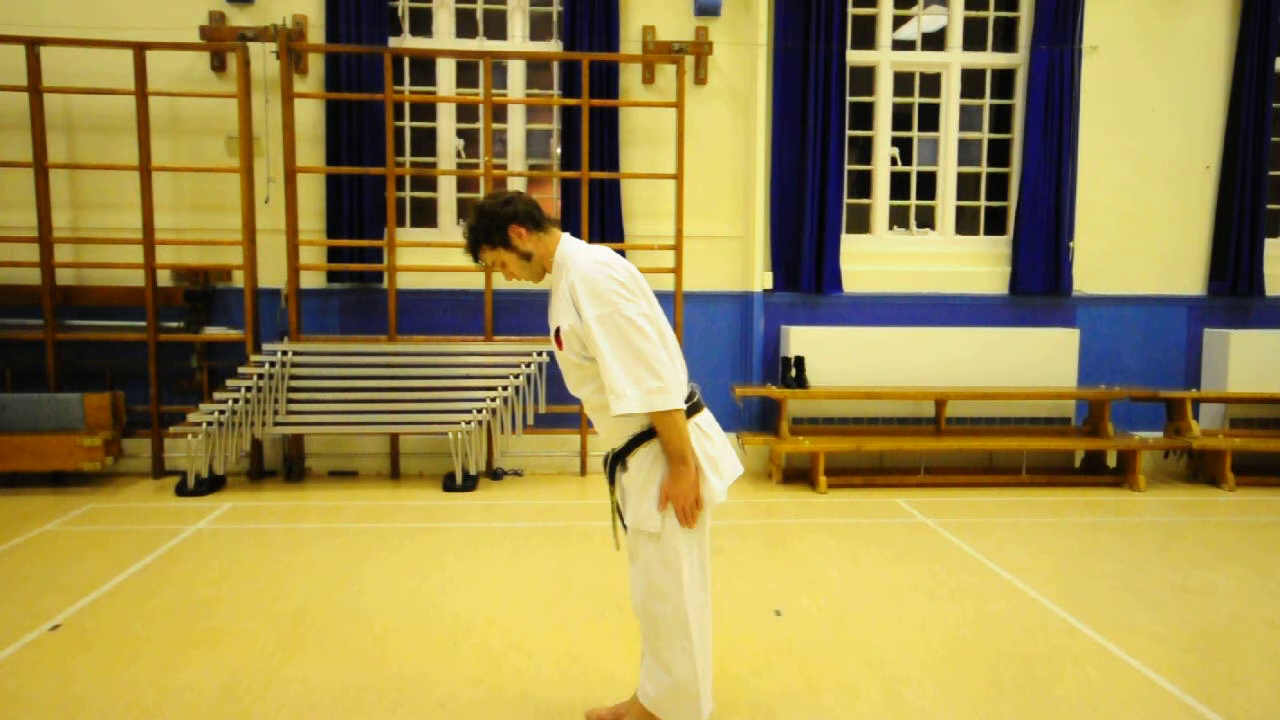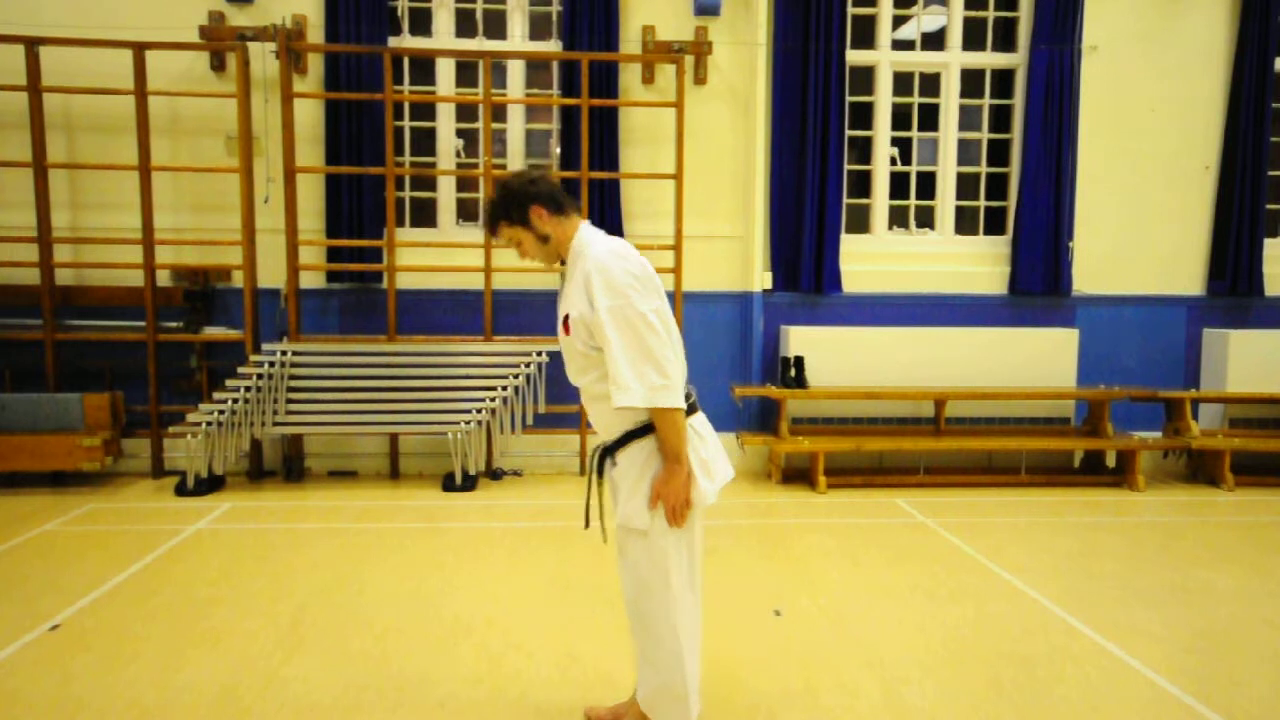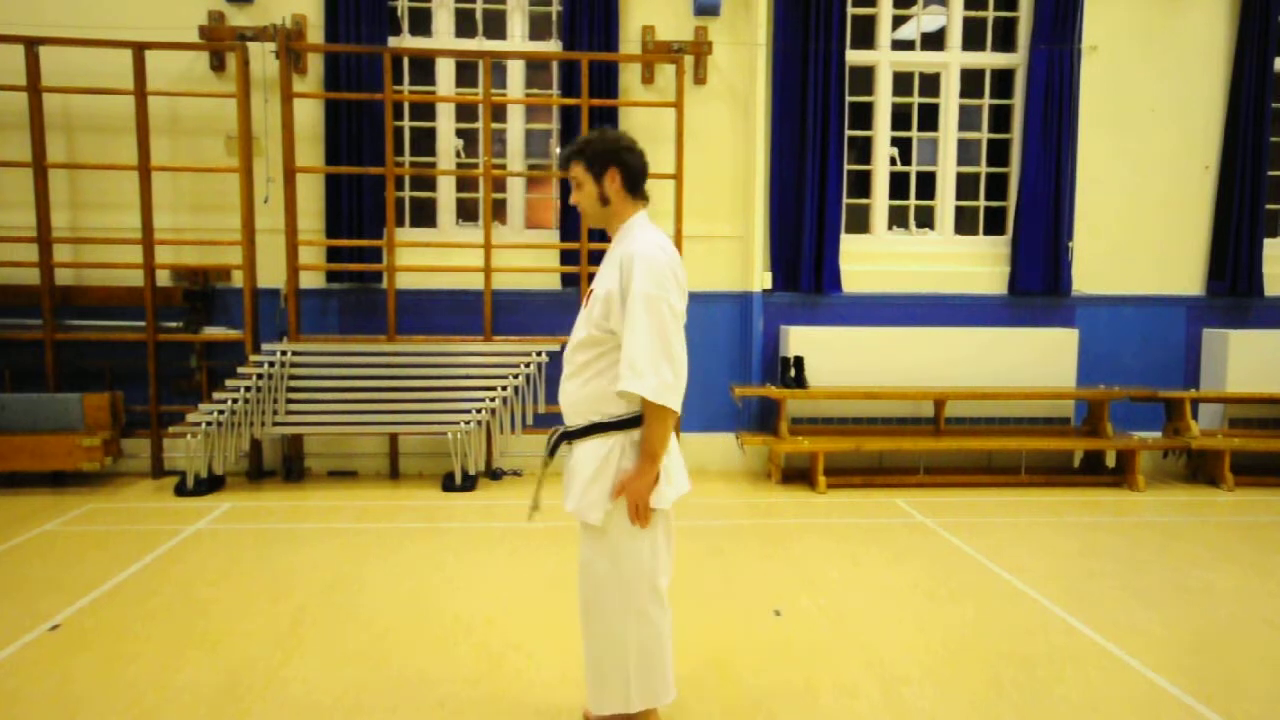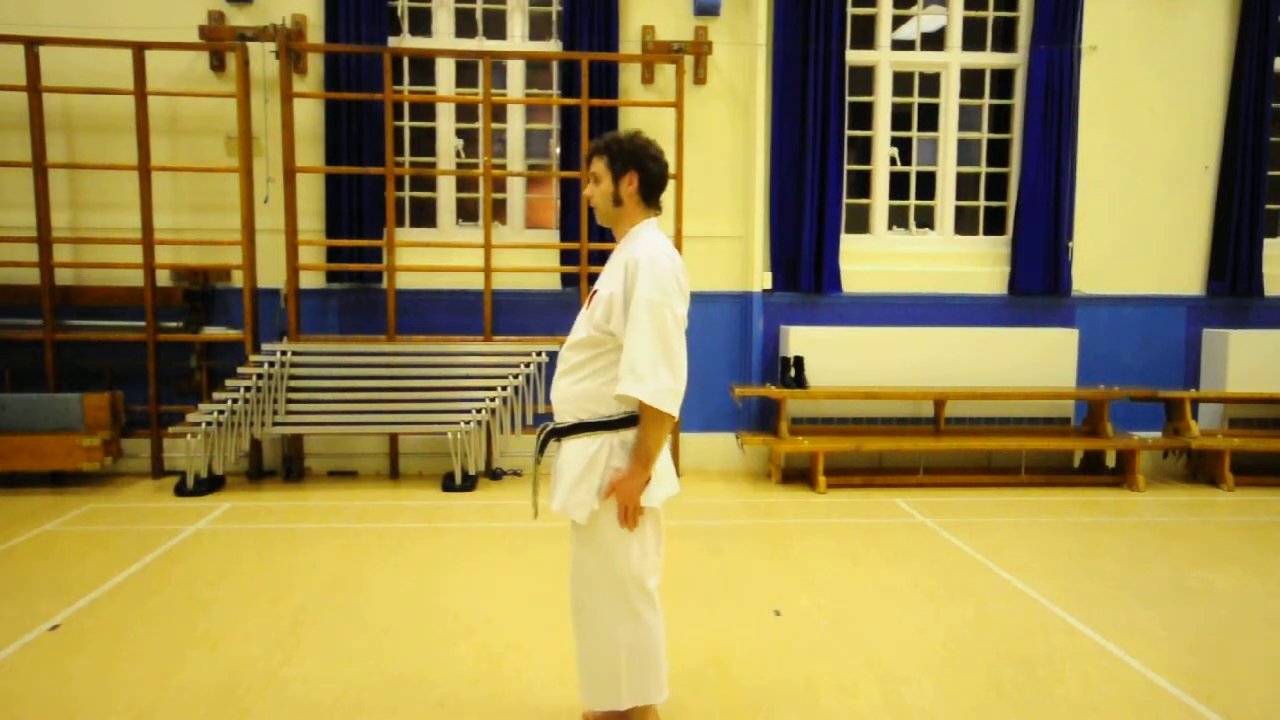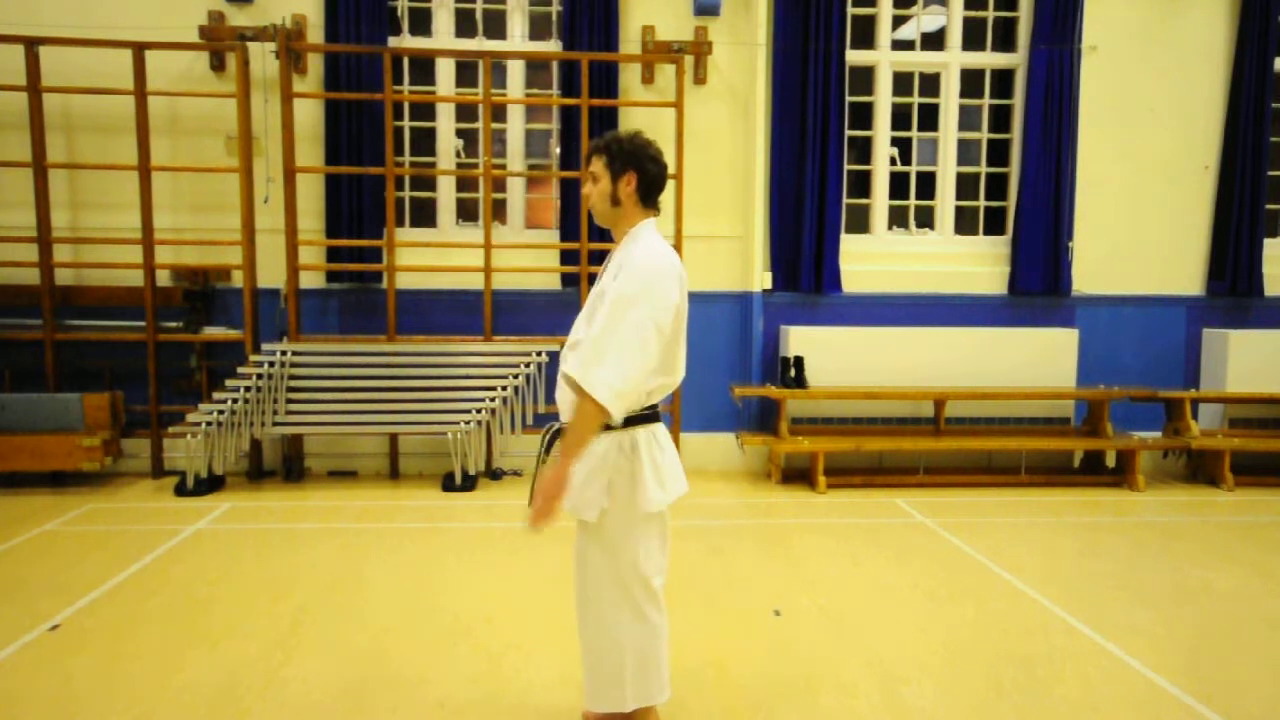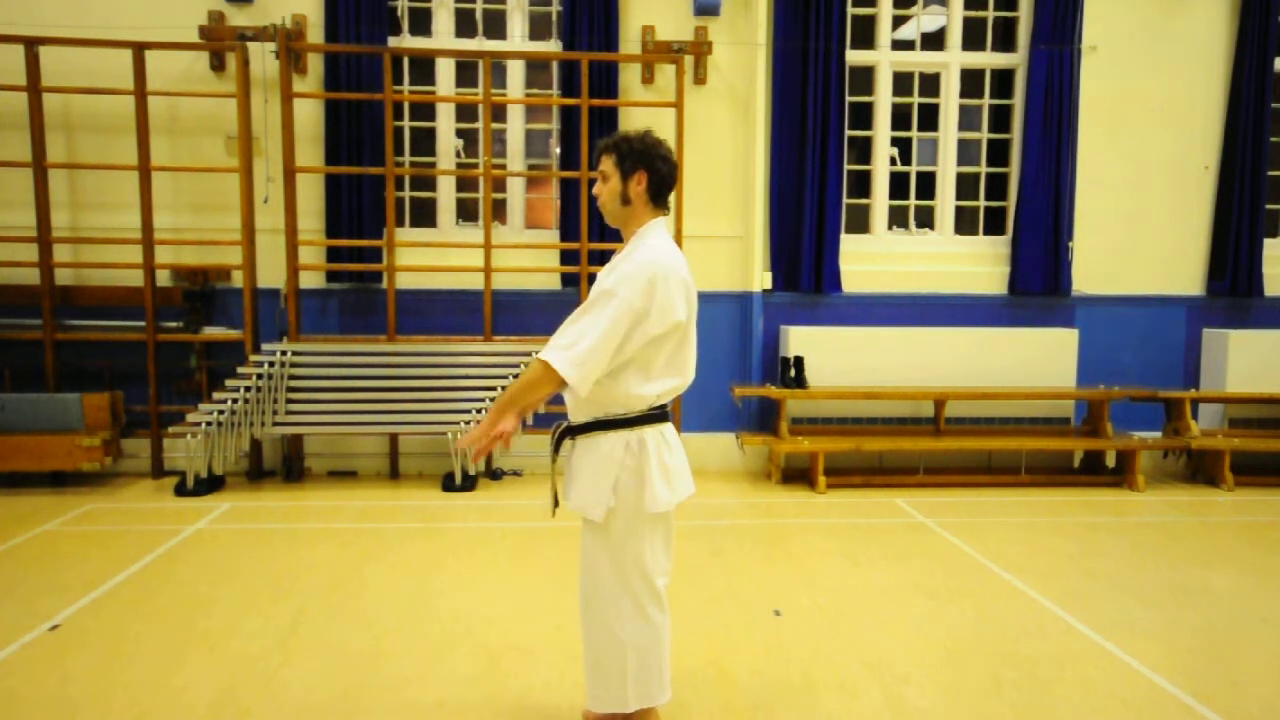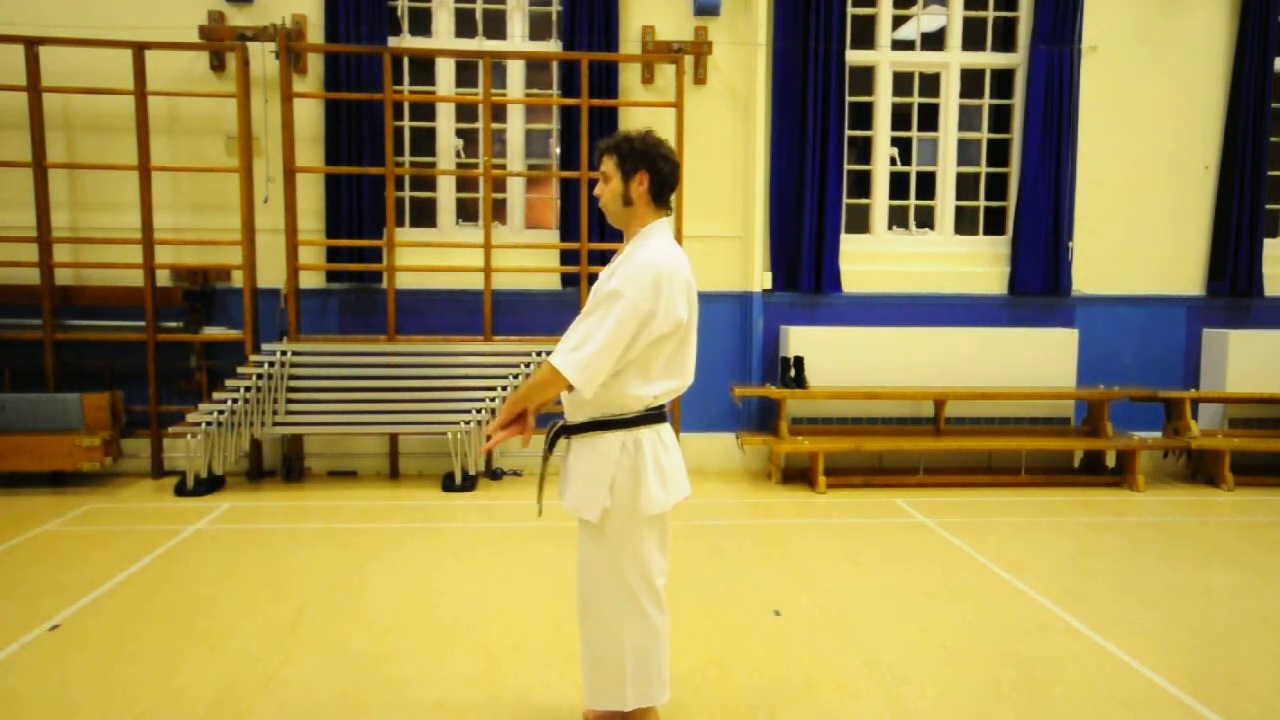
dt=0.4s
person 1, frame 1
left shoulder: (591, 273)
right shoulder: (570, 277)
left elbow: (653, 377)
left wrist: (681, 466)
left hip: (669, 453)
right hip: (645, 453)
left knee: (671, 593)
right knee: (653, 588)
person 1, frame 2
left shoulder: (607, 264)
right shoulder: (583, 267)
left elbow: (656, 376)
left wrist: (674, 465)
left hip: (660, 454)
right hip: (638, 453)
left knee: (661, 593)
right knee: (646, 588)
person 1, frame 3
left shoulder: (646, 253)
right shoulder: (625, 250)
left elbow: (660, 377)
left wrist: (647, 467)
left hip: (624, 456)
right hip: (607, 452)
left knee: (626, 591)
right knee: (614, 589)
person 1, frame 4
left shoulder: (650, 260)
right shoulder: (628, 256)
left elbow: (658, 381)
left wrist: (640, 470)
left hip: (614, 455)
right hip: (597, 451)
left knee: (619, 589)
right knee: (605, 587)
person 1, frame 5
left shoulder: (647, 263)
right shoulder: (630, 256)
left elbow: (610, 376)
left wrist: (563, 464)
right wrist: (571, 454)
left hip: (622, 455)
right hip: (607, 450)
left knee: (624, 590)
right knee: (608, 587)
person 1, frame 6
left shoulder: (649, 264)
right shoulder: (640, 258)
left elbow: (572, 355)
right elbow: (582, 353)
left wrist: (499, 409)
right wrist: (518, 410)
left hip: (627, 456)
right hip: (617, 449)
left knee: (628, 592)
right knee: (614, 588)
person 1, frame 7
left shoulder: (653, 264)
right shoulder: (642, 257)
left elbow: (579, 359)
right elbow: (591, 355)
left wrist: (517, 401)
right wrist: (532, 404)
left hip: (626, 453)
right hip: (617, 447)
left knee: (626, 593)
right knee: (616, 589)
